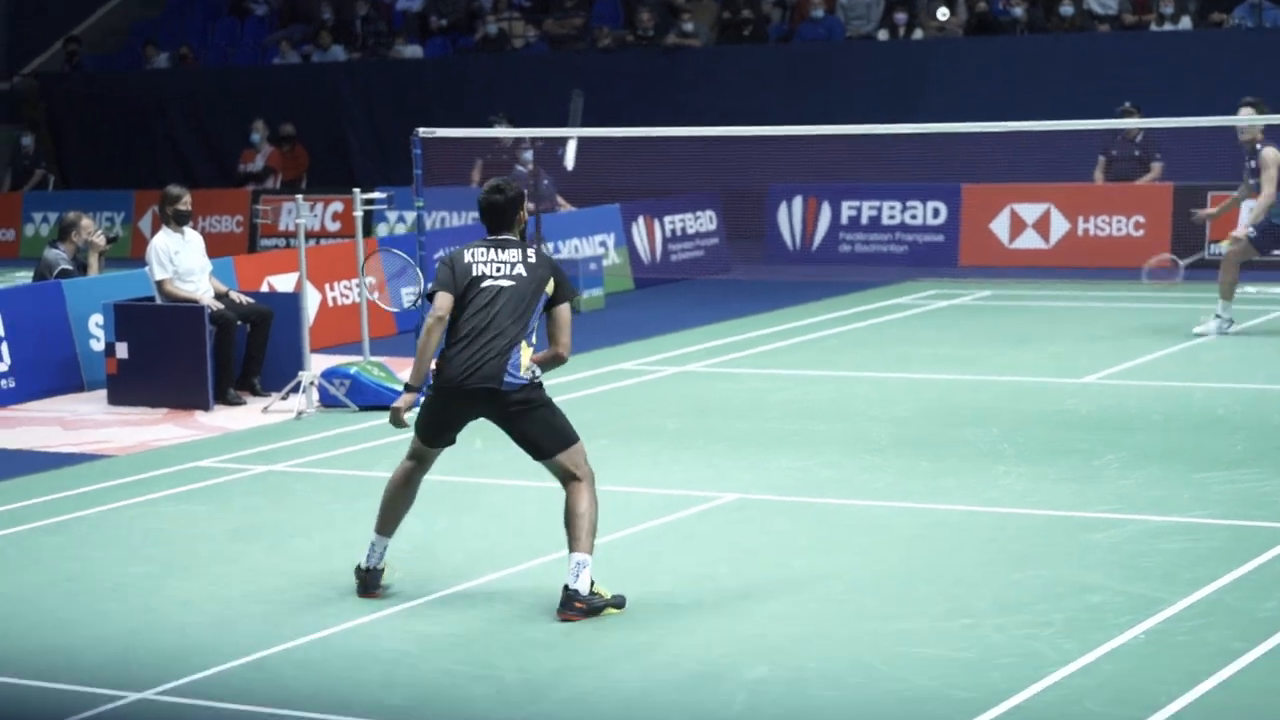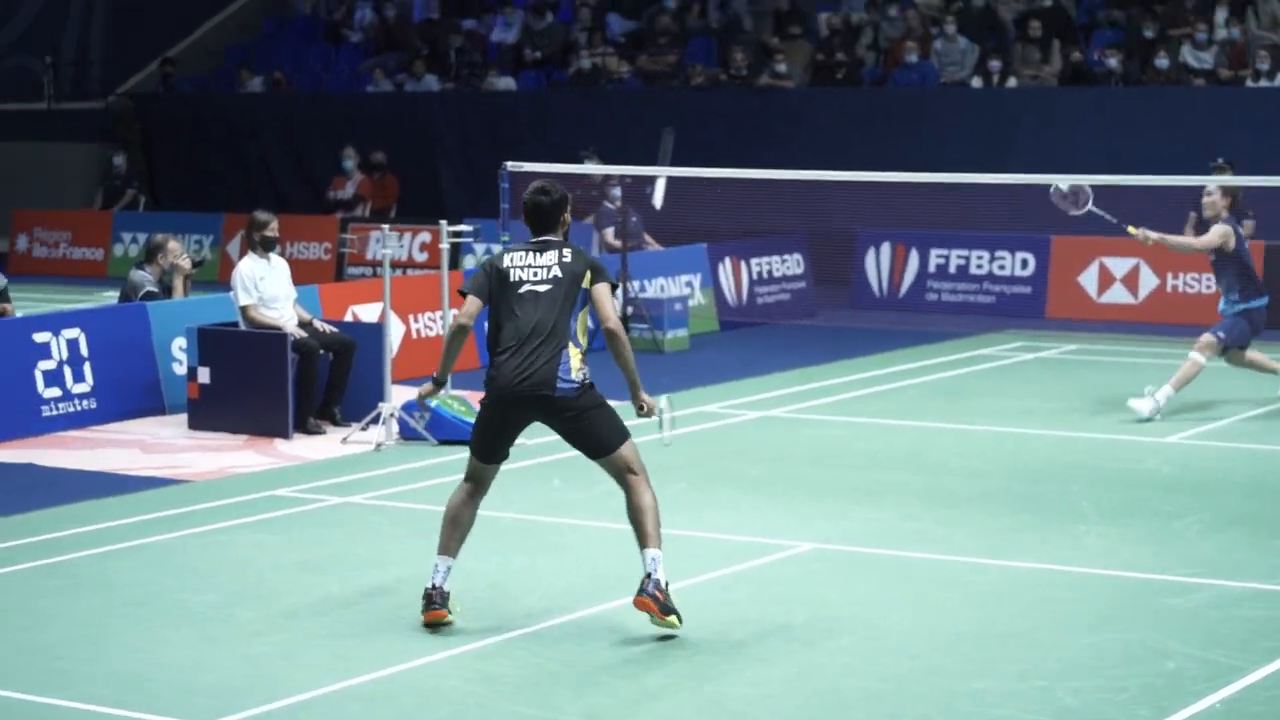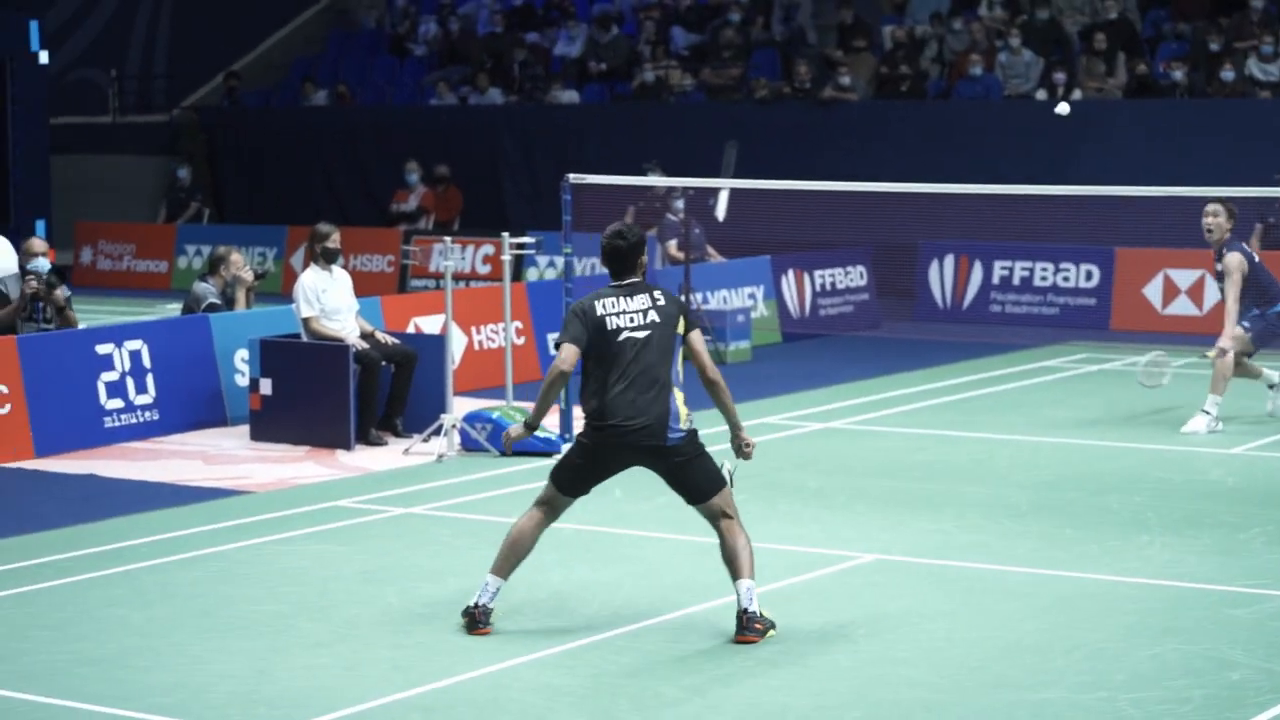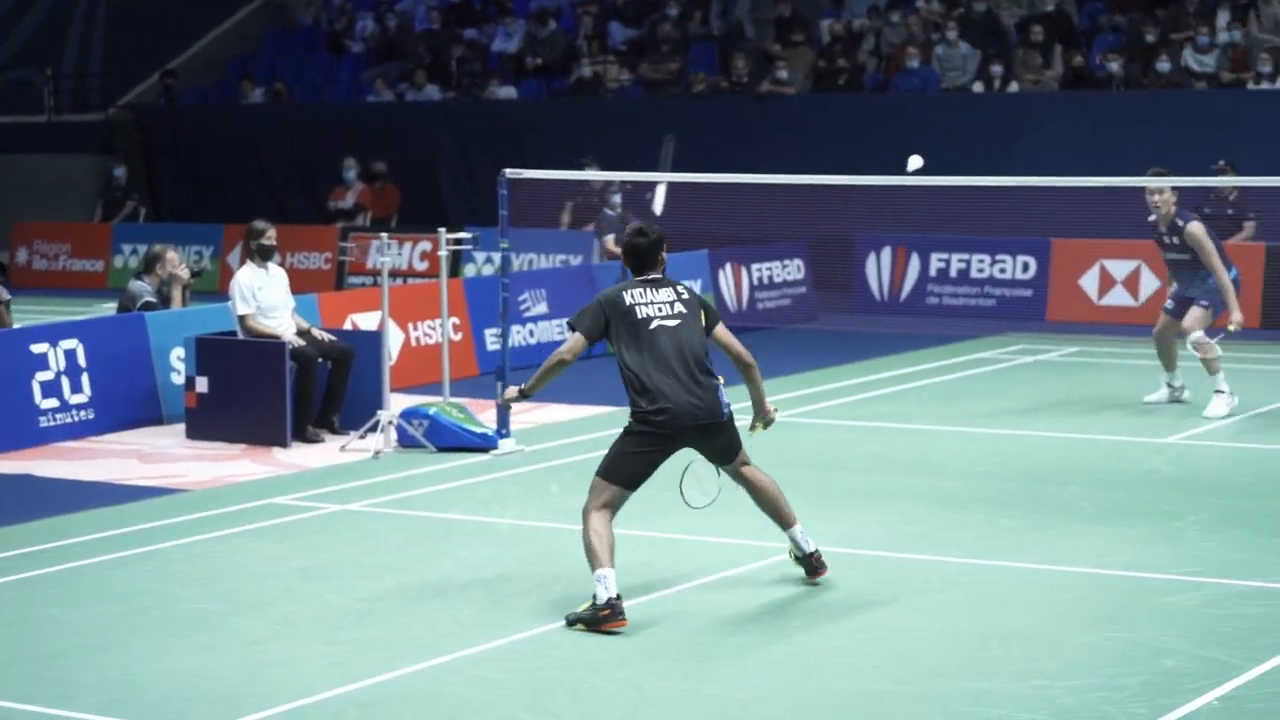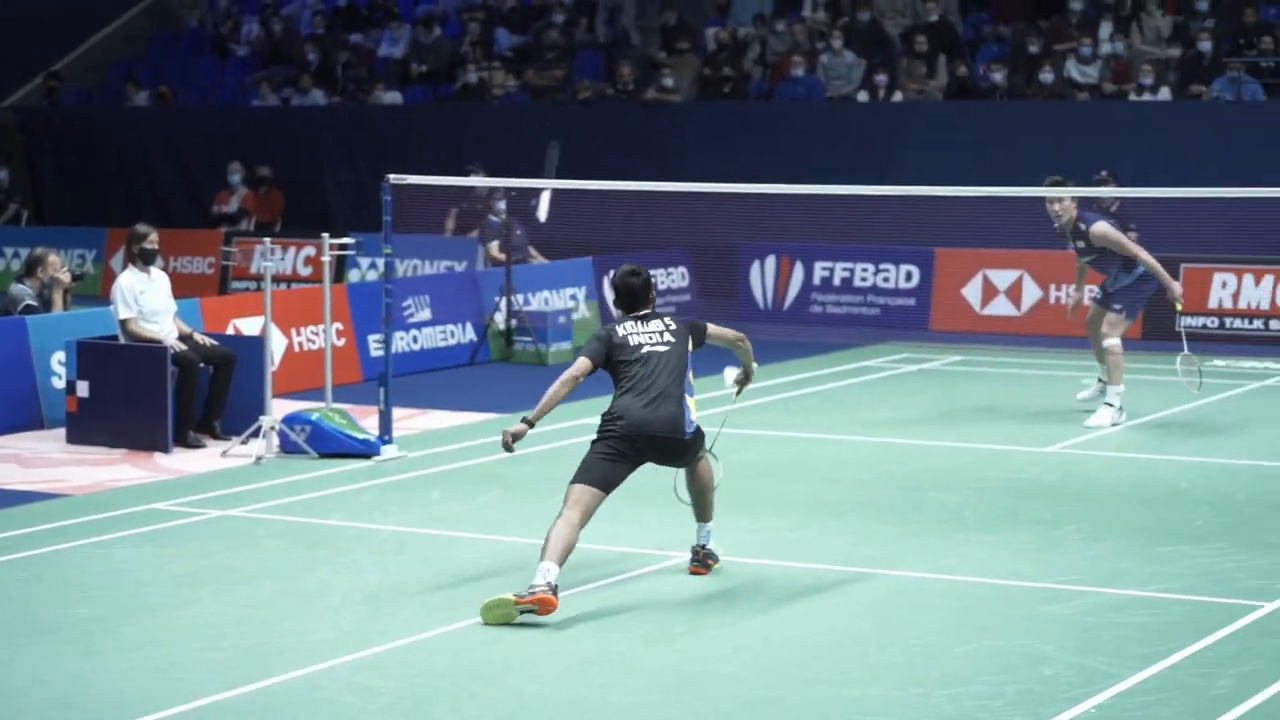
dt=0.3s
person 1, frame 1
left shoulder: (456, 259)
right shoulder: (546, 265)
left elbow: (438, 317)
right elbow: (560, 351)
left wrist: (411, 389)
left hip: (454, 382)
right hip: (514, 384)
left knee: (414, 463)
right knee: (579, 478)
left ankle: (370, 568)
right ankle: (579, 589)
person 1, frame 2
left shoulder: (497, 263)
right shoulder: (585, 263)
left elbow: (462, 322)
right elbow: (612, 328)
left wrist: (438, 380)
right wrist: (638, 391)
left hip: (505, 388)
right hip: (565, 387)
left knee: (474, 483)
right knee: (634, 475)
left ankle: (437, 592)
right ankle: (653, 584)
person 1, frame 3
left shoulder: (585, 307)
right shoulder: (671, 302)
left elbow: (562, 369)
right elbow: (711, 374)
left wrist: (530, 424)
right wrist: (738, 431)
left hip: (606, 435)
right hip: (670, 433)
left knee: (544, 508)
right knee: (726, 516)
left ankle: (482, 605)
right ankle: (749, 611)
person 1, frame 4
left shoulder: (609, 301)
right shoulder: (691, 297)
left elbow: (565, 356)
right elbow: (744, 360)
left wrist: (523, 391)
right wrist: (761, 407)
left hip: (657, 419)
right hip: (710, 412)
left knee: (598, 509)
right knee: (743, 468)
left ankle: (607, 601)
right ankle: (806, 552)
person 1, frame 5
left shoulder: (610, 335)
right shoulder: (679, 326)
left elbow: (573, 375)
right elbow: (738, 339)
left wrist: (527, 422)
right wrist: (747, 370)
left hip: (622, 431)
right hip: (671, 427)
left knee: (573, 513)
right knee: (695, 452)
left ankle: (544, 586)
right ankle: (703, 549)
person 2, frame 1
right shoulder: (1249, 154)
right elbow: (1246, 190)
left wrist: (1245, 227)
right wrist: (1217, 211)
right knee: (1230, 256)
right ankle: (1222, 319)
person 2, frame 2
left shoulder: (1223, 229)
right shoulder: (1225, 228)
left elbow: (1196, 244)
left wrist: (1158, 237)
left hip: (1248, 310)
right hip: (1239, 308)
left knee: (1201, 348)
right knee: (1233, 355)
left ankle: (1157, 401)
person 2, frame 3
left shoulder: (1233, 256)
right shoulder: (1221, 250)
left elbow: (1232, 298)
left wrist: (1226, 336)
right hip: (1258, 314)
left knee: (1226, 346)
right knee: (1226, 363)
left ankle: (1210, 415)
person 2, frame 4
left shoulder: (1190, 228)
right shoulder: (1154, 223)
left elbow: (1219, 269)
left wrist: (1234, 309)
right wrist: (1171, 286)
left hip: (1216, 283)
right hip: (1188, 286)
left knee: (1192, 326)
right knee: (1161, 333)
left ankle: (1224, 392)
right ankle: (1174, 387)
person 2, frame 5
left shoulder: (1095, 228)
right shoulder: (1064, 229)
left elbow: (1138, 253)
left wrist: (1170, 283)
right wrist: (1077, 290)
left hip: (1138, 277)
right hip: (1117, 278)
left knee: (1109, 331)
right knee: (1092, 324)
left ankle: (1114, 405)
right ankle: (1105, 381)
person 3, frame 1
left shoulder: (195, 236)
right shoulder: (160, 243)
right elbow: (166, 289)
left wrist: (228, 292)
right wrist: (199, 298)
left hip: (210, 300)
left knee: (263, 313)
right knee: (227, 319)
left ankle: (248, 378)
right ankle: (224, 388)
person 3, frame 2
left shoulder: (280, 263)
right shoulder: (245, 269)
right elbow: (250, 315)
left wrist: (312, 320)
right wrist: (282, 325)
left hip: (293, 327)
right hip: (267, 332)
left knee: (345, 343)
right knee: (310, 348)
left ankle: (329, 407)
right ankle: (304, 417)
person 3, frame 3
left shoulder: (343, 275)
right shoulder: (307, 281)
right elbow: (312, 326)
left wrist: (374, 332)
right wrist: (345, 337)
left hip: (355, 339)
right hip: (329, 344)
left knee: (407, 355)
right knee: (372, 359)
left ankle: (391, 418)
right ankle: (366, 428)
person 3, frame 4
left shoulder: (279, 272)
right shoulder: (243, 278)
right elbow: (248, 324)
left wrist: (310, 328)
right wrist: (280, 334)
left hip: (291, 336)
right hip: (265, 341)
left knee: (344, 351)
right knee: (308, 355)
left ankle: (327, 415)
right ankle: (302, 425)
person 3, frame 5
left shoulder: (161, 276)
right shoulder: (125, 282)
right elbow: (130, 328)
left wrist: (192, 333)
right wrist: (162, 339)
left hip: (173, 340)
right hip: (146, 345)
left knee: (226, 356)
right knee: (190, 361)
left ankle: (209, 421)
right ankle: (184, 430)
